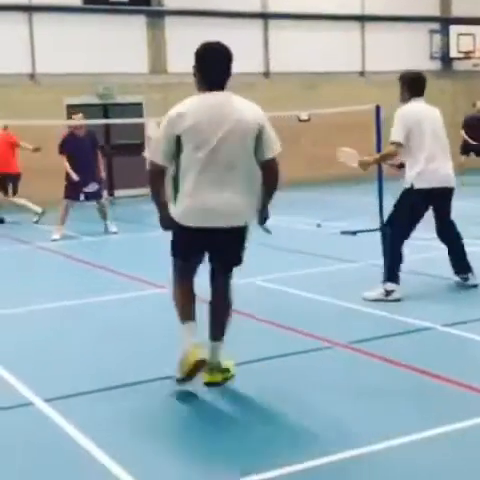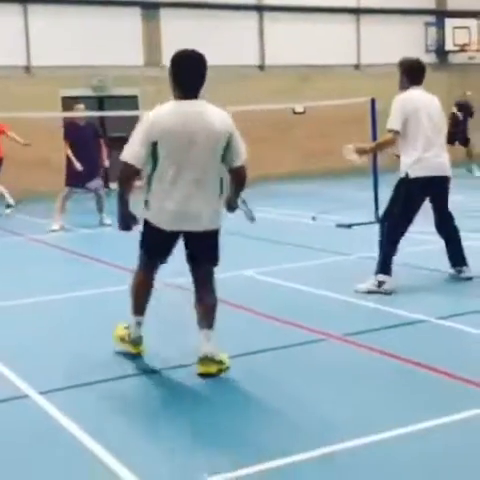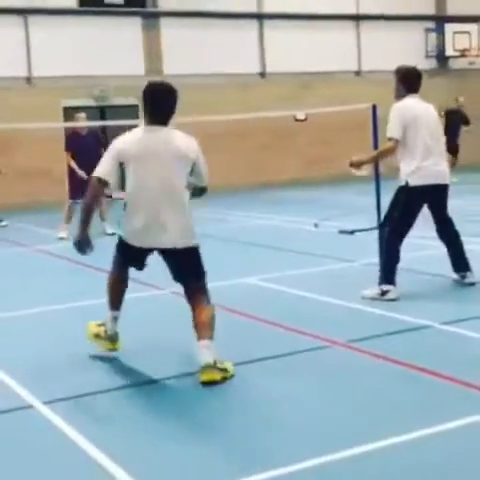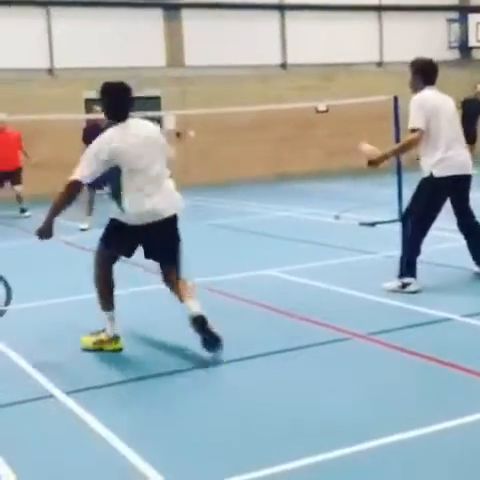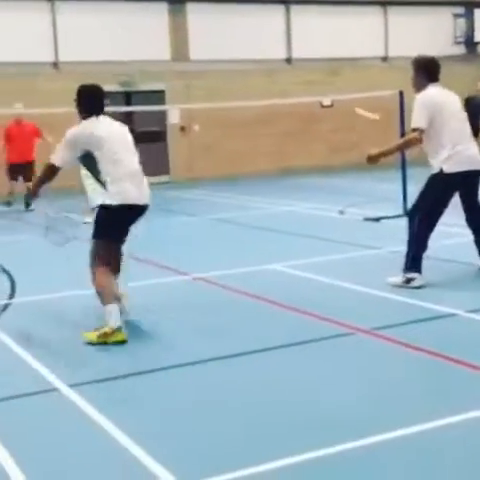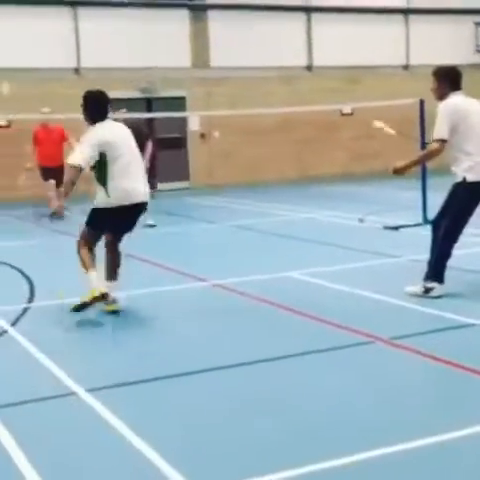
dt=0.2s
person 1, frame 1
left shoulder: (179, 113)
right shoulder: (253, 113)
left elbow: (155, 170)
right elbow: (271, 170)
left wrist: (162, 208)
right wrist: (263, 206)
left hip: (190, 214)
right hip: (235, 215)
left knee: (183, 278)
right knee: (221, 284)
left ankle: (192, 348)
right ankle: (215, 361)
person 1, frame 2
left shoulder: (154, 119)
right shoulder: (222, 120)
left elbow: (127, 171)
right elbow: (239, 173)
left wrist: (124, 209)
right wrist: (232, 200)
left hip: (161, 214)
right hip: (205, 215)
left knee: (145, 271)
right knee: (204, 282)
left ankle: (135, 335)
right ankle: (208, 352)
person 1, frame 3
left shoulder: (124, 143)
right shoulder: (188, 144)
left elbow: (96, 189)
right elbow: (200, 188)
left wrist: (82, 231)
left hip: (138, 231)
right hip: (180, 234)
left knee: (118, 271)
right knee: (199, 296)
left ankle: (111, 331)
right ankle: (208, 362)
person 1, frame 4
left shoulder: (103, 144)
right shoulder: (152, 128)
left elbow: (74, 186)
left wrist: (49, 220)
left hip: (134, 215)
right hip: (167, 209)
left knee: (102, 264)
right knee: (172, 273)
left ankle: (110, 334)
right ankle: (196, 315)
person 1, frame 5
left shoulder: (79, 133)
right shoulder: (120, 127)
left elbow: (51, 169)
left wrist: (31, 193)
left hip: (117, 199)
right hip: (141, 196)
left knee: (99, 262)
right knee: (112, 244)
left ankle: (113, 326)
right ankle: (115, 298)
person 1, frame 6
left shoulder: (92, 137)
right shoulder: (121, 129)
left elbow: (74, 169)
left wrist: (62, 199)
left hip: (114, 200)
right hip: (140, 197)
left knee: (85, 244)
right knee: (112, 242)
left ankle: (97, 288)
right ankle: (110, 295)
person 2, frame 1
left shoulder: (405, 111)
right shoulder: (434, 112)
left elbow: (394, 150)
left wrist: (372, 161)
left hip: (421, 182)
right hip: (445, 179)
left knee: (393, 230)
right knee: (446, 227)
left ankle: (390, 285)
right ankle: (466, 274)
person 2, frame 2
left shoulder: (403, 99)
right shoulder: (434, 100)
left elbow: (392, 137)
left wrist: (368, 148)
left hip: (417, 171)
right hip: (441, 170)
left knee: (391, 222)
right knee: (444, 218)
left ankle: (383, 277)
right ankle: (461, 267)
person 2, frame 3
left shoulder: (400, 107)
right shoulder: (430, 108)
left elbow: (392, 145)
left wrist: (364, 160)
left hip: (416, 180)
right hip: (440, 177)
left knee: (390, 229)
right knee: (445, 224)
left ankle: (386, 285)
right ankle: (465, 272)
person 2, frame 4
left shoulder: (420, 99)
right shoulder: (446, 99)
left elbow: (416, 137)
left wrist: (383, 156)
left hip: (440, 171)
left knee: (413, 220)
left ankle: (407, 278)
person 2, frame 5
left shoulder: (425, 97)
right shoulder: (450, 95)
left elbow: (415, 137)
left wrist: (382, 153)
right wrist: (430, 141)
left hip: (450, 167)
left knee: (419, 215)
left ankle: (412, 273)
person 2, frame 6
left shoulder: (447, 106)
left elbow: (437, 147)
left wrist: (407, 165)
right wrist: (452, 148)
left knee: (444, 226)
left ankle: (433, 282)
